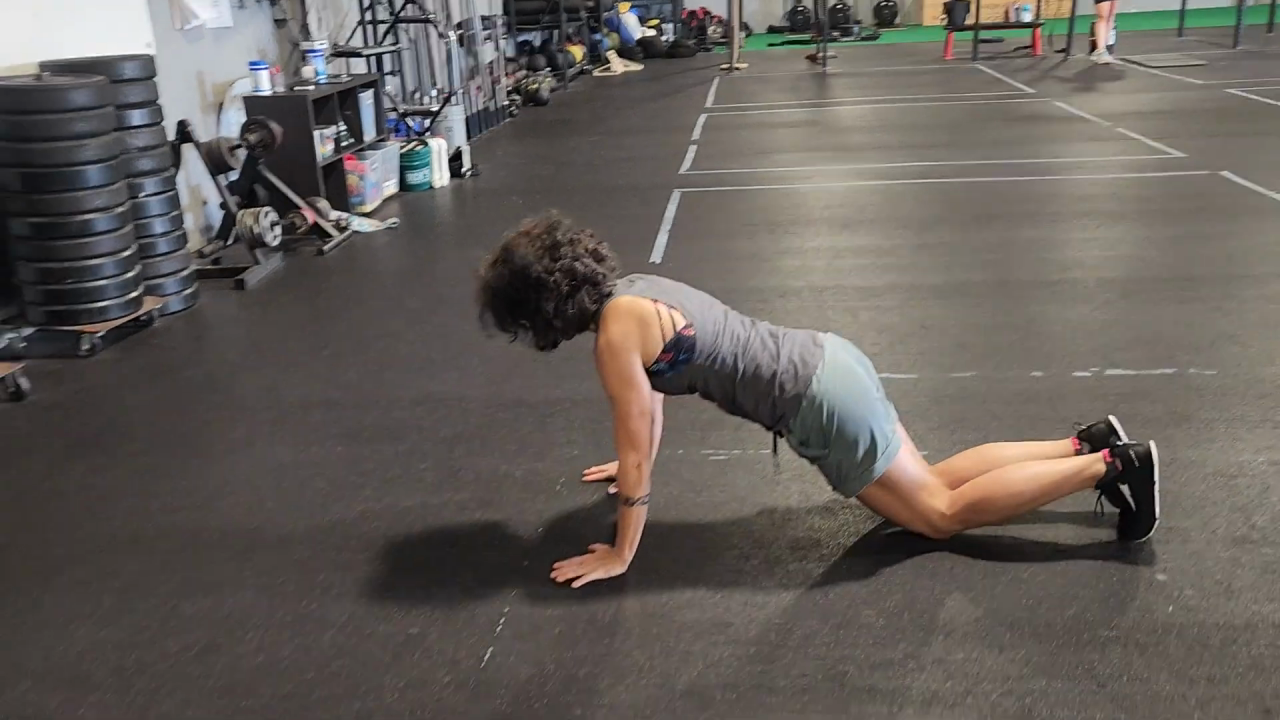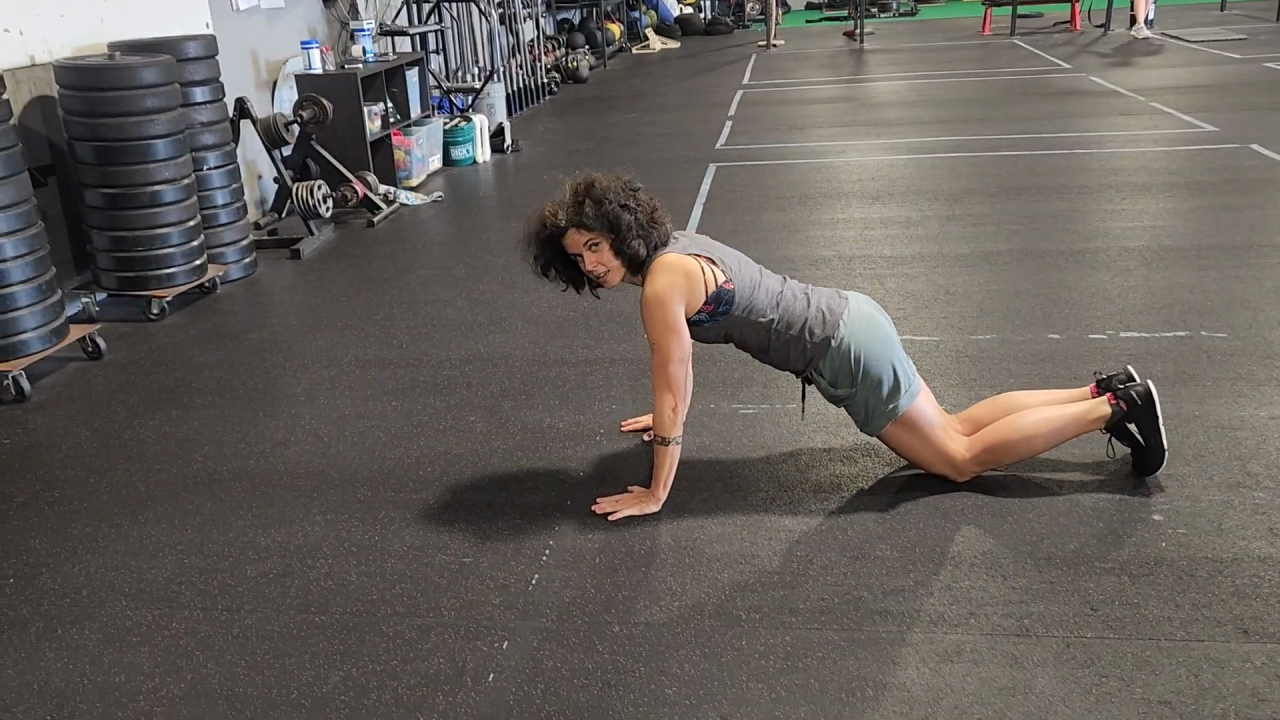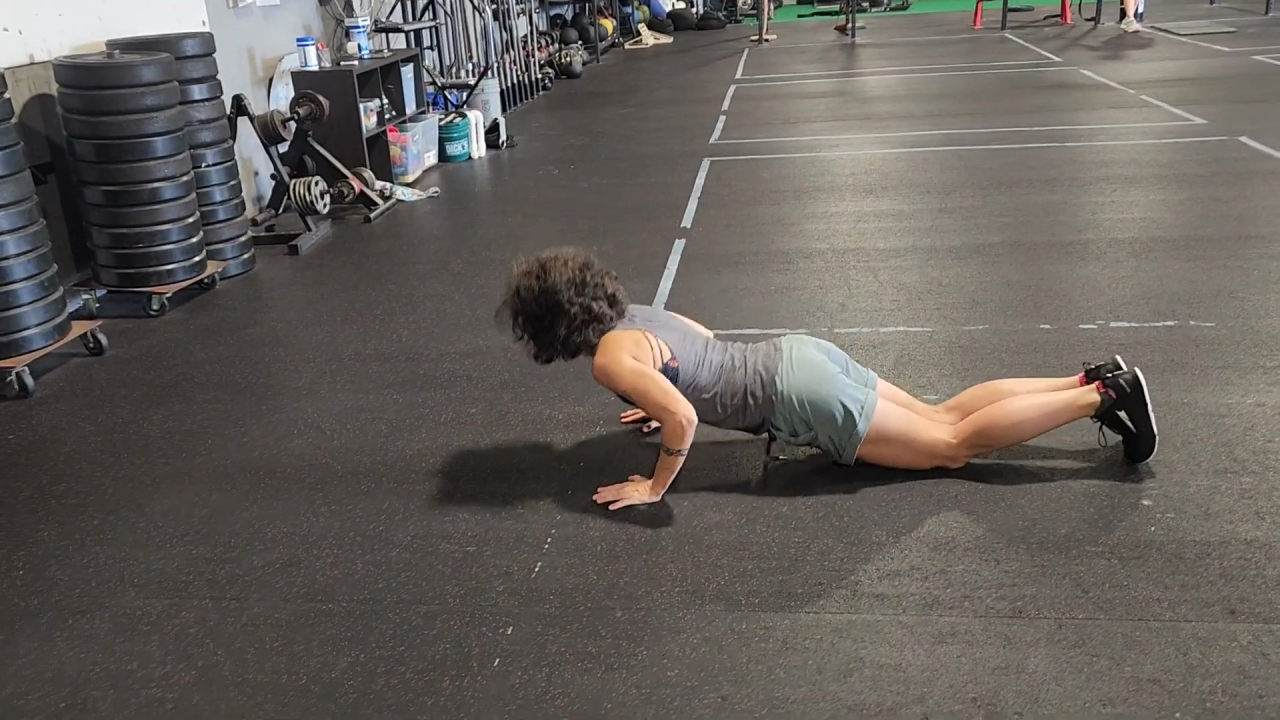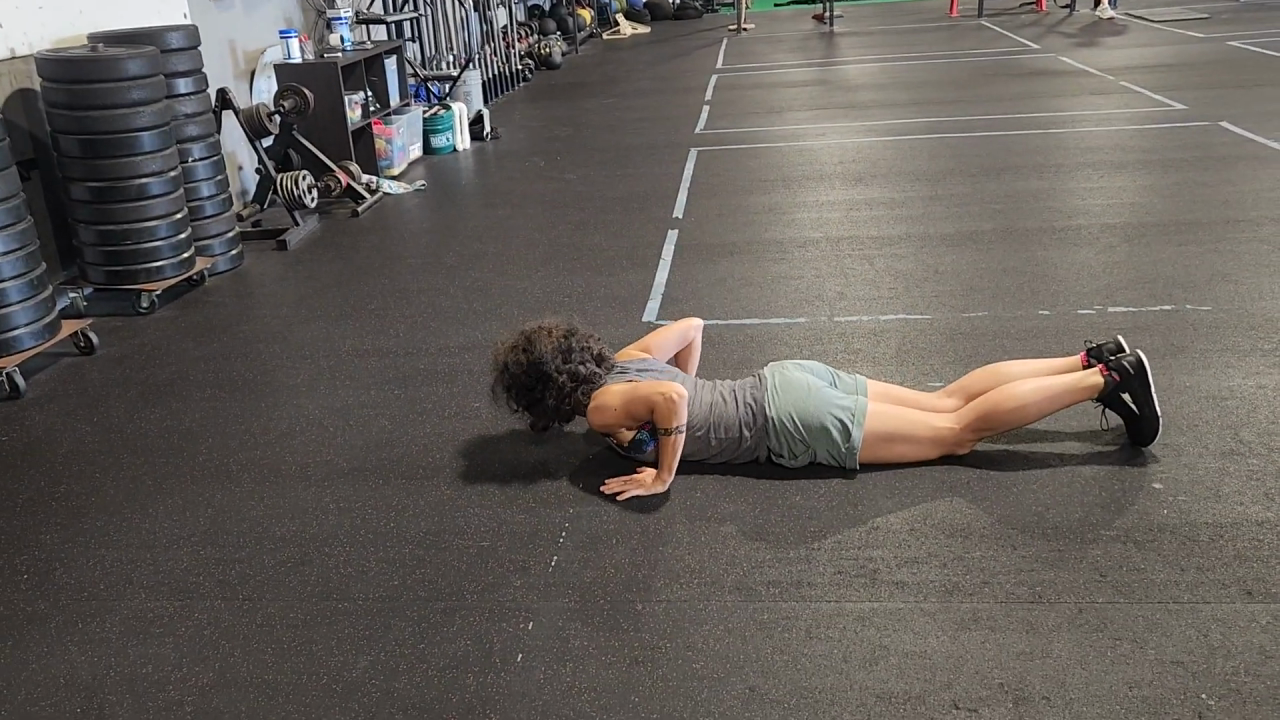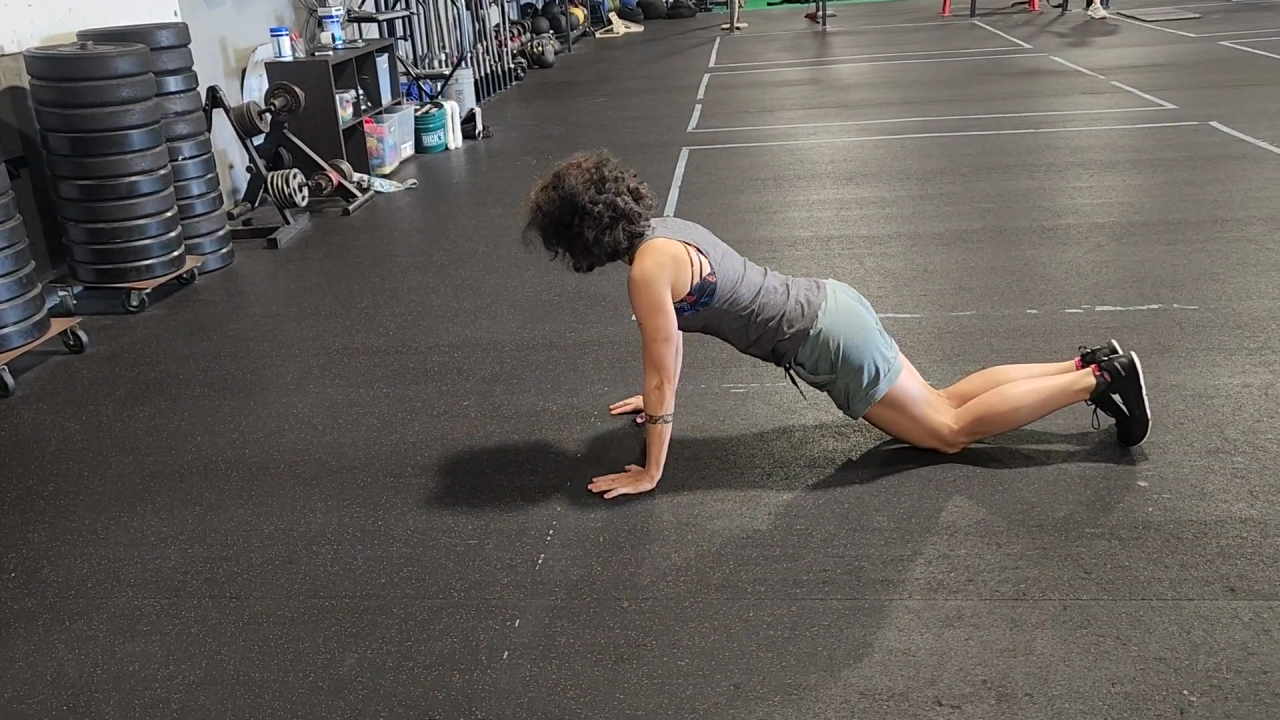
dt=1s
person 1, frame 1
left shoulder: (616, 329)
right shoulder: (632, 288)
left elbow: (637, 454)
right elbow: (654, 387)
left wrist: (619, 557)
right wrist: (634, 467)
left hip: (822, 404)
right hip: (827, 360)
left knee: (943, 515)
right knee: (931, 482)
left ankle: (1110, 465)
right ankle: (1083, 445)
person 1, frame 2
left shoulder: (661, 282)
right shoulder: (672, 246)
left elbow: (671, 396)
right elbow: (681, 362)
left wrist: (655, 495)
right wrist: (667, 418)
left hip: (846, 350)
right hip: (847, 320)
left knee: (961, 458)
right knee: (951, 430)
left ankle: (1113, 408)
right ankle: (1103, 392)
person 1, frame 3
left shoulder: (609, 357)
right shoulder: (631, 313)
left elbow: (682, 423)
left wrist: (654, 487)
right wrist: (662, 406)
left hip: (799, 396)
right hip: (800, 355)
left knee: (953, 444)
right knee: (944, 413)
left ankle: (1099, 397)
right ankle: (1094, 380)
person 1, frame 4
left shoulder: (602, 408)
right shoulder: (620, 362)
left elbow: (671, 400)
right elbow: (692, 325)
left wrist: (663, 475)
left hip: (790, 420)
right hip: (790, 380)
left knee: (958, 431)
right knee: (947, 401)
left ankle: (1103, 379)
right ankle: (1095, 360)
person 1, frame 5
left shoulder: (649, 266)
right shoulder: (660, 229)
left elbow: (662, 377)
right elbow: (677, 329)
left wrist: (650, 474)
right wrist: (656, 398)
left hip: (825, 339)
right hip: (828, 306)
left knee: (952, 431)
right knee: (943, 404)
left ankle: (1097, 381)
right ankle: (1091, 366)
